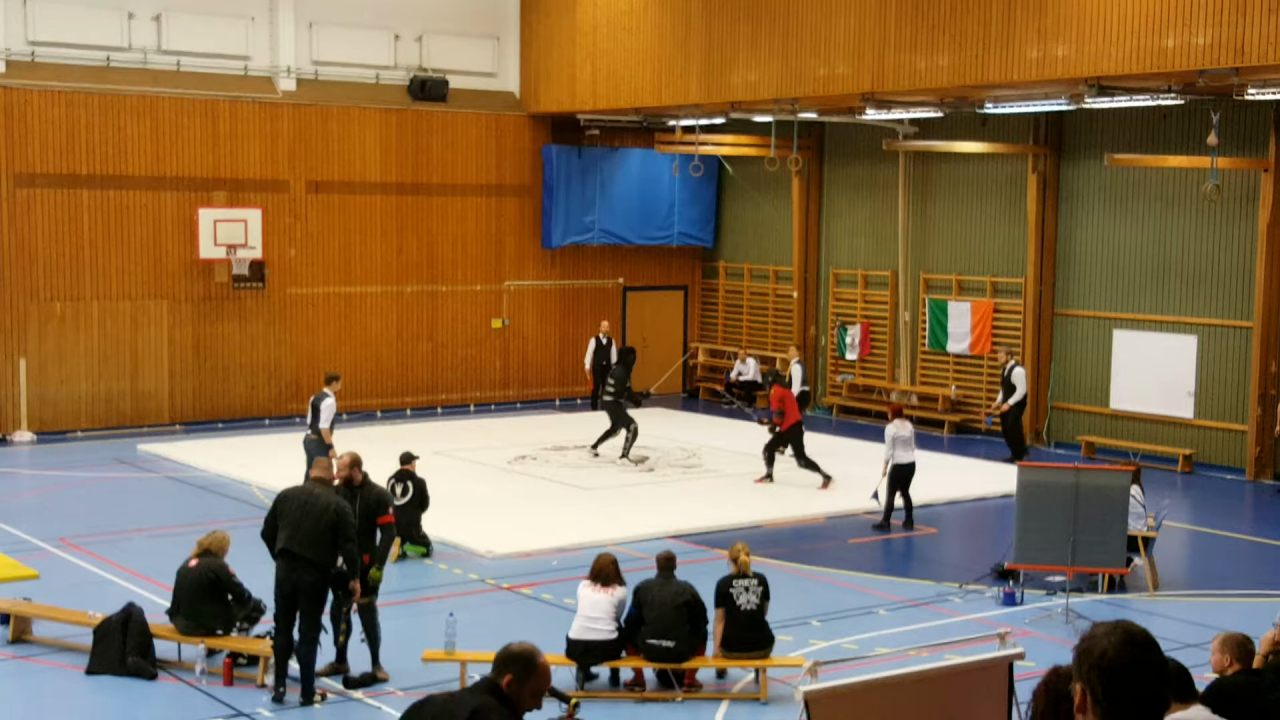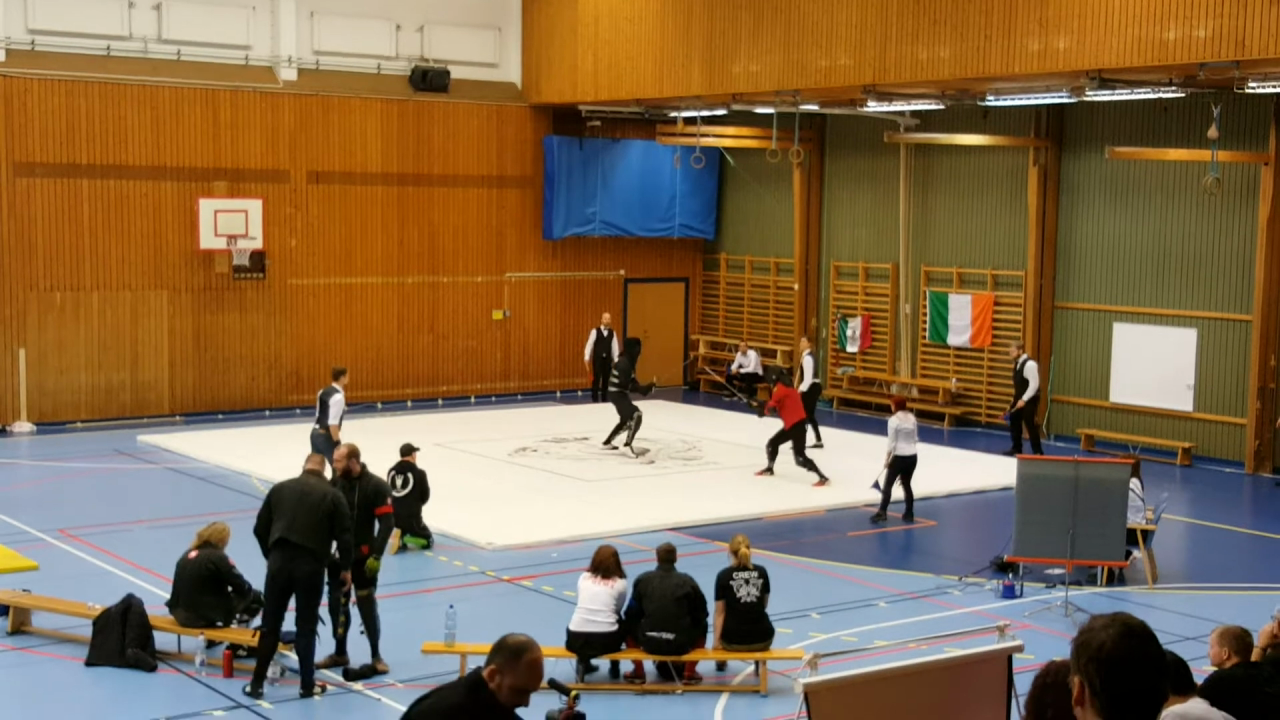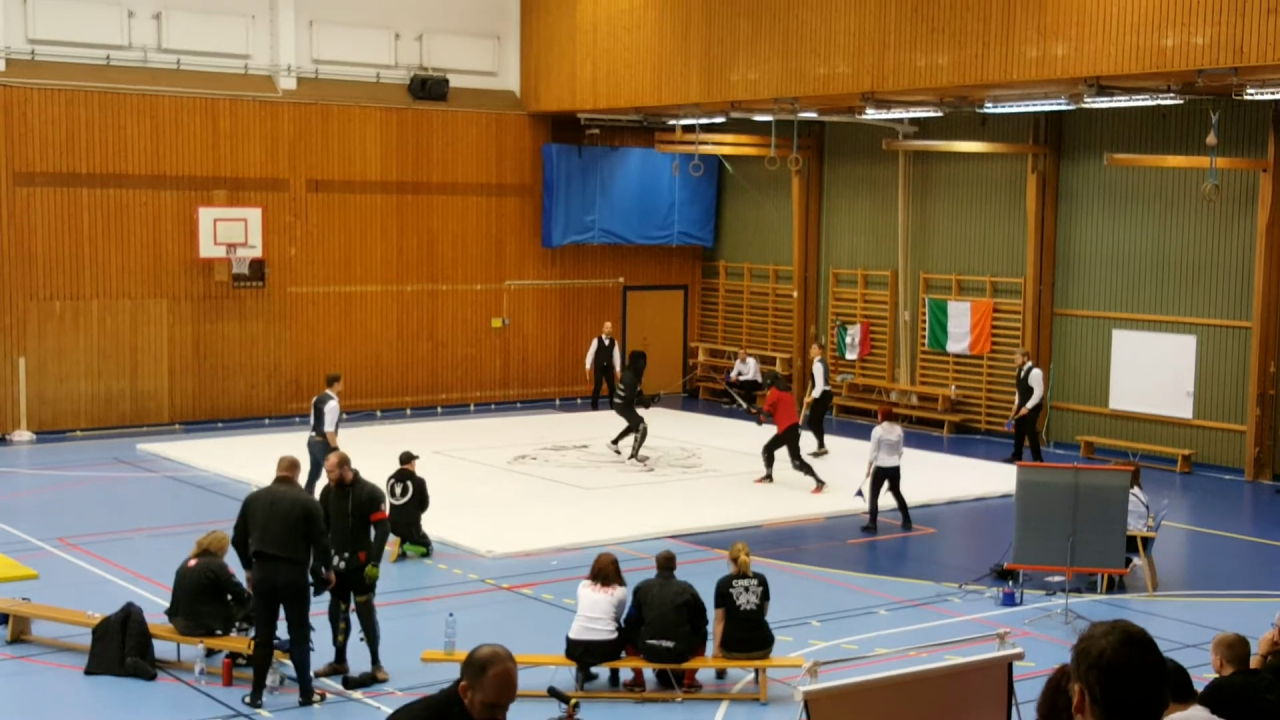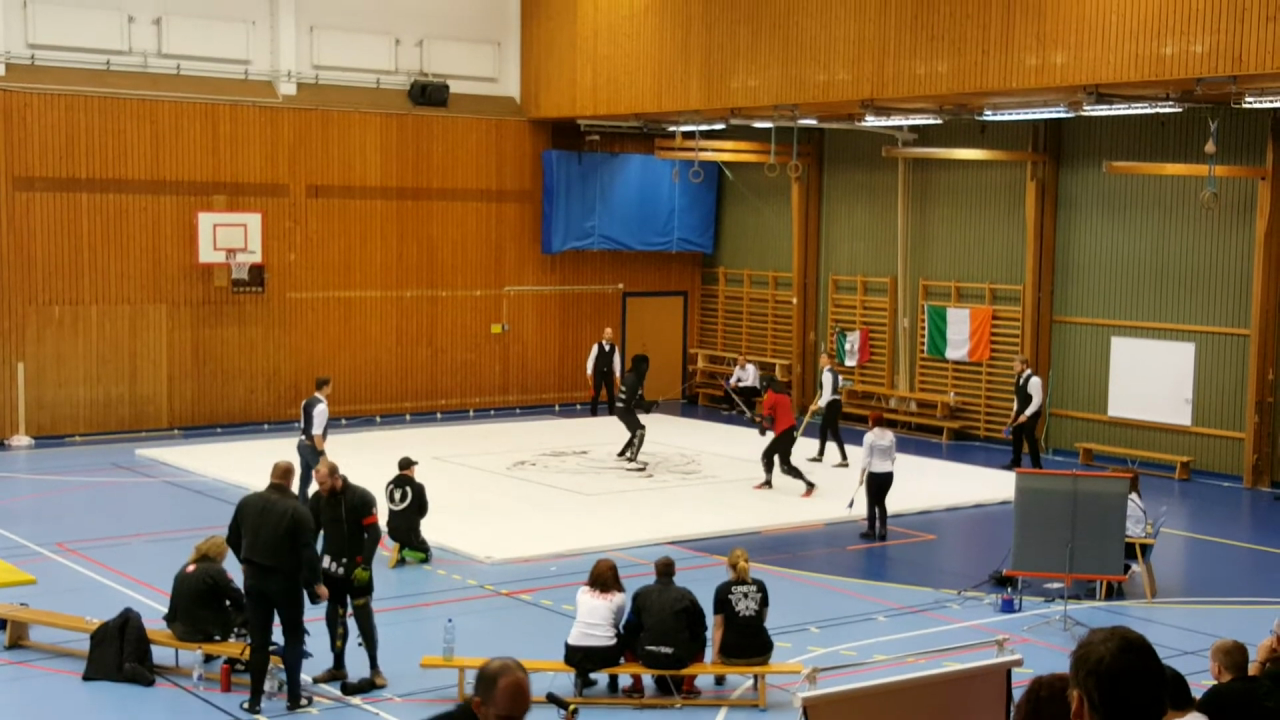
dt=0.4s
person 1, frame 1
left shoulder: (286, 495)
right shoulder: (338, 506)
left elbow: (267, 532)
right elbow: (348, 546)
right wrist: (354, 578)
left hip: (285, 569)
right hip: (315, 575)
left knee: (282, 627)
right knee: (308, 633)
left ankle: (279, 685)
right ankle: (308, 692)
person 1, frame 2
left shoulder: (280, 488)
right shoulder: (333, 496)
left elbow: (260, 528)
right elbow: (344, 536)
left wrist: (269, 556)
right wrist: (345, 568)
left hip: (280, 561)
right hip: (311, 566)
left knee: (270, 624)
right knee: (306, 626)
left ankle: (257, 682)
right ankle: (307, 684)
person 1, frame 3
left shoulder: (253, 499)
right shoulder: (306, 502)
left elbow: (238, 539)
right elbow: (320, 540)
left wrist: (248, 568)
right wrist: (327, 569)
left hip: (262, 572)
right hip: (293, 574)
left knee: (263, 635)
right knee: (299, 634)
left ankle: (255, 694)
right ankle: (307, 693)
person 1, frame 4
left shoulder: (247, 502)
right shoulder: (297, 510)
left elbow: (232, 539)
right elbow: (307, 551)
right wrist: (317, 583)
left hip: (254, 579)
right hip: (286, 581)
left knee: (259, 641)
right knee: (294, 637)
left ankle: (255, 700)
right ankle: (294, 697)
person 2, frame 1
left shoulder: (378, 496)
right shoulder: (336, 492)
left elbow: (388, 533)
left wrist: (379, 566)
left hip: (364, 566)
left knee: (368, 614)
right knee: (339, 612)
left ankle: (376, 664)
right ankle: (340, 662)
person 2, frame 2
left shoulder: (377, 486)
right shoulder: (334, 483)
left elbow: (386, 523)
left wrist: (376, 556)
left hip: (362, 556)
left knee: (367, 606)
right knee: (337, 603)
left ankle: (376, 656)
right ankle: (340, 654)
person 2, frame 3
left shoulder: (371, 493)
right shoulder: (329, 491)
left elbow: (382, 529)
right elbow: (321, 526)
left wrist: (375, 562)
left hip: (360, 563)
right hip: (335, 562)
left knee: (366, 612)
right knee: (337, 611)
left ankle: (376, 664)
right ankle: (339, 662)
person 2, frame 4
left shoulder: (362, 497)
right shoulder: (318, 499)
left elbow: (374, 534)
right elbow: (310, 533)
left wrist: (365, 566)
left hip: (356, 567)
right hip: (330, 567)
left knee: (364, 617)
right knee: (334, 617)
left ankle: (374, 669)
right ankle: (338, 668)
